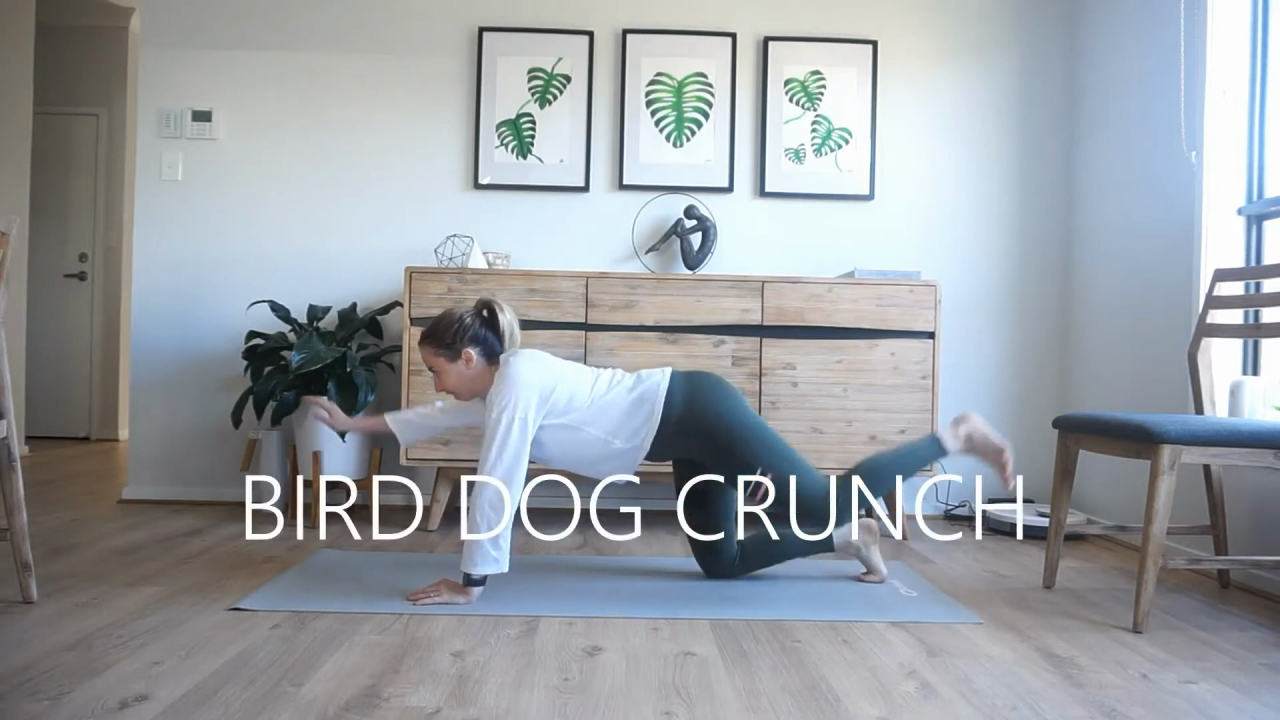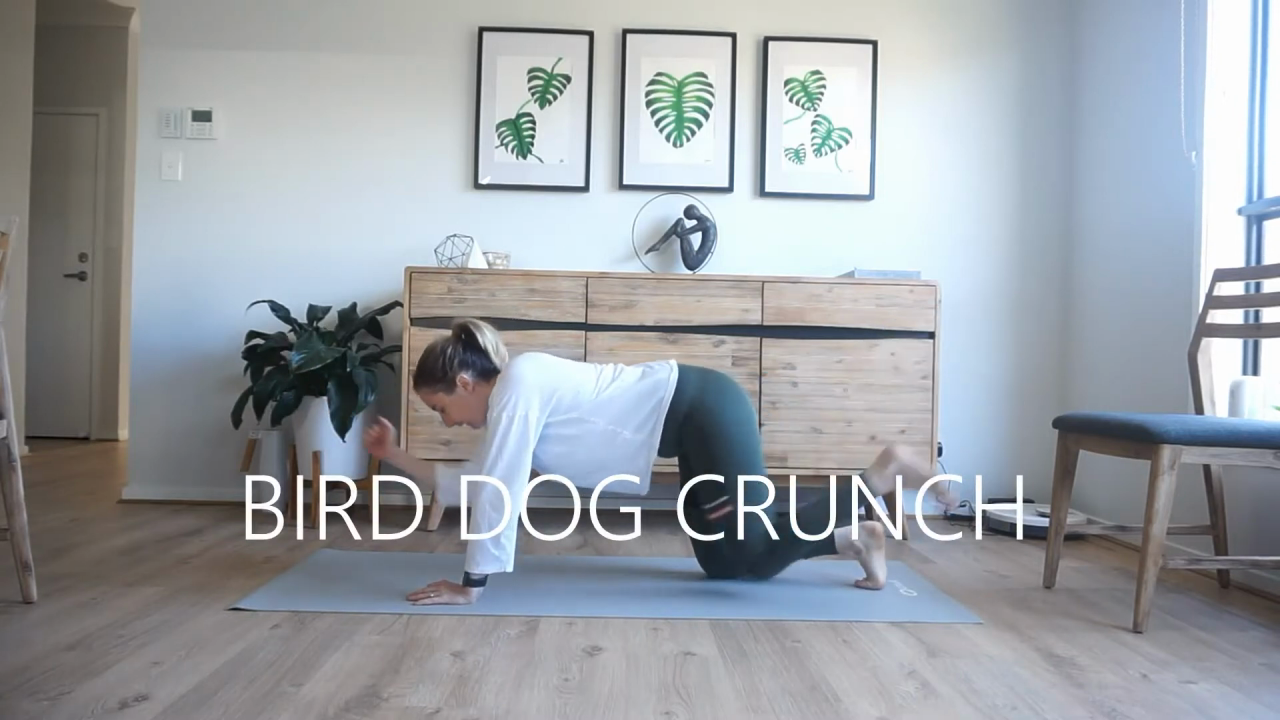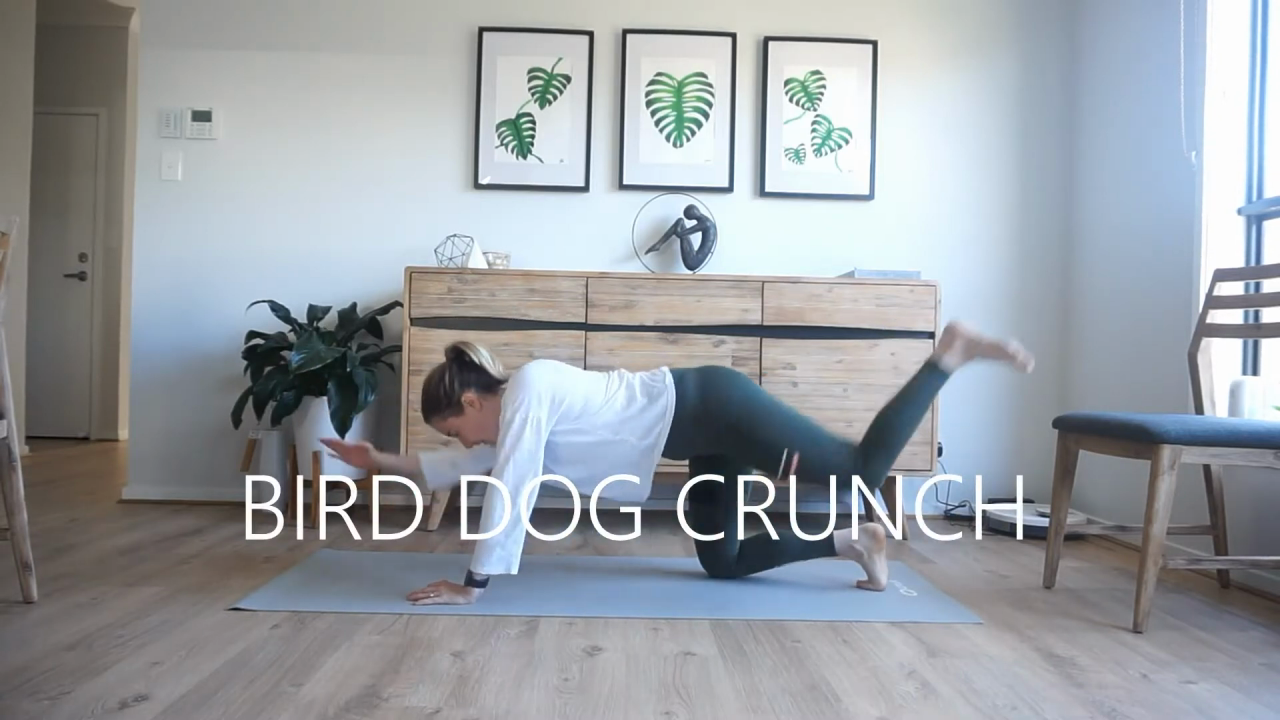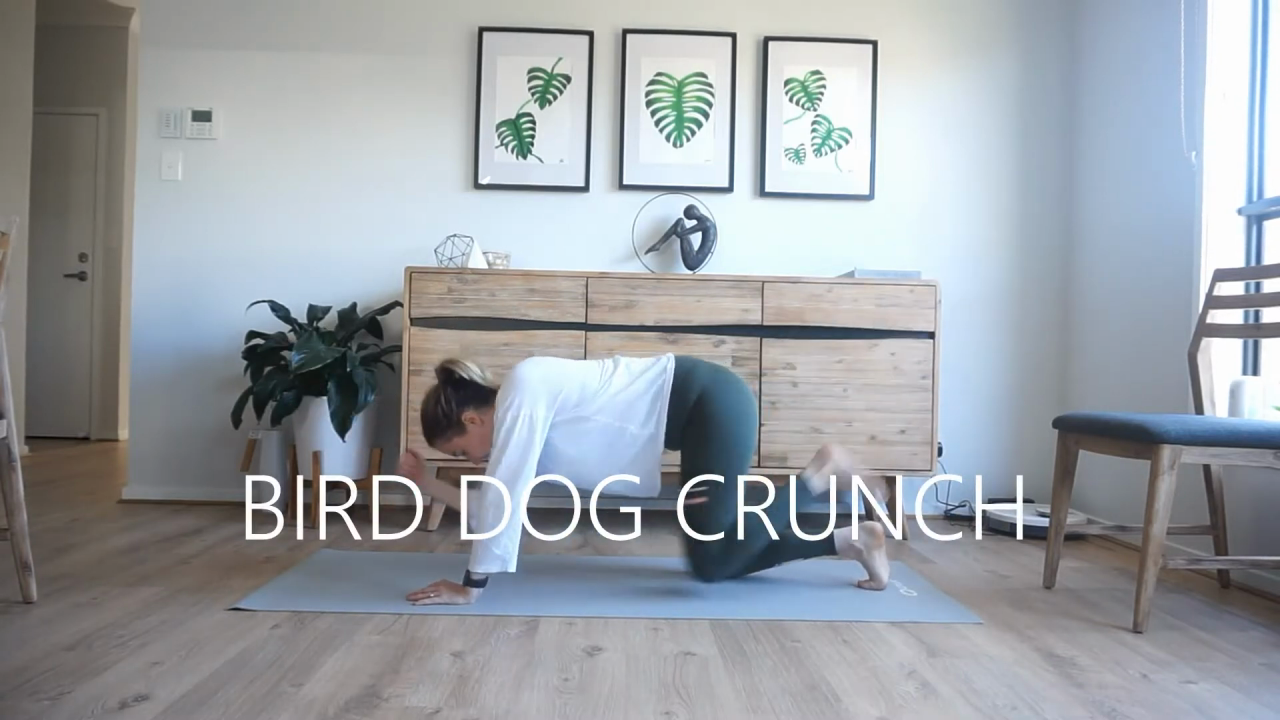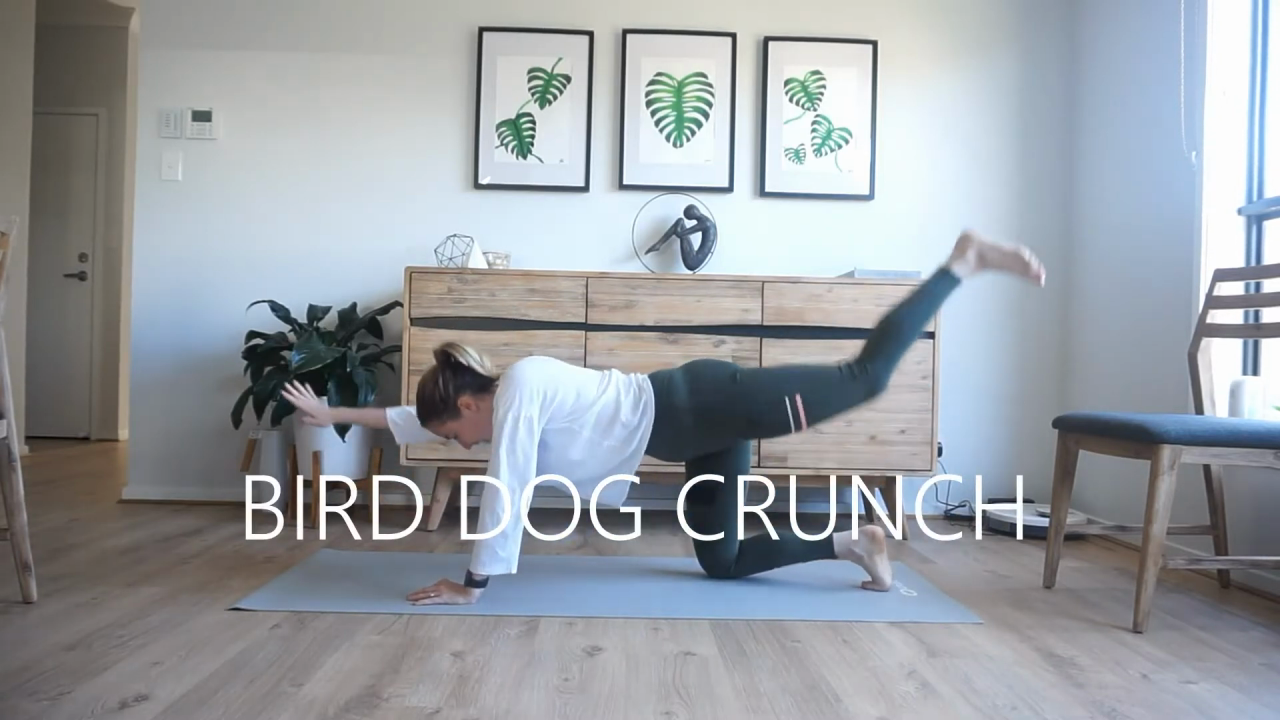
dt=1s
person 1, frame 1
left shoulder: (514, 380)
right shoulder: (506, 379)
left elbow: (496, 486)
right elbow: (444, 416)
left wrist: (471, 581)
right wrist: (360, 423)
left hip: (696, 411)
right hip: (688, 424)
left knee: (820, 500)
right knee: (721, 561)
left ankle: (955, 436)
right ankle: (852, 537)
person 1, frame 2
left shoulder: (515, 385)
right shoulder: (510, 398)
left elbow: (497, 495)
right elbow: (478, 483)
left wrist: (471, 584)
right wrist: (401, 459)
left hip: (700, 406)
right hip: (689, 419)
left knee: (754, 561)
right knee: (721, 561)
left ankle: (881, 475)
right ankle: (854, 536)
person 1, frame 3
left shoulder: (524, 392)
right shoulder: (524, 408)
left elbow: (509, 498)
right elbow: (469, 466)
left wrist: (472, 585)
right wrist: (387, 462)
left hip: (706, 409)
right hip: (704, 426)
left knee: (857, 467)
right knee: (723, 562)
left ankle: (948, 353)
right ankle: (851, 540)
person 1, frame 4
left shoulder: (521, 393)
right shoulder: (522, 402)
left elbow: (502, 495)
right elbow: (504, 497)
left wrist: (470, 586)
right wrist: (429, 480)
left hip: (708, 399)
right hip: (697, 407)
left knee: (712, 563)
right knee: (718, 557)
left ankle: (817, 473)
right ankle: (853, 536)
person 1, frame 5
left shoulder: (517, 393)
right shoulder: (504, 398)
left elbow: (506, 497)
right elbow: (419, 420)
left wrist: (473, 585)
right wrist: (332, 414)
left hip: (705, 408)
right hip: (700, 428)
left knee: (863, 379)
right knee: (724, 562)
left ankle: (964, 259)
right ankle: (851, 543)
